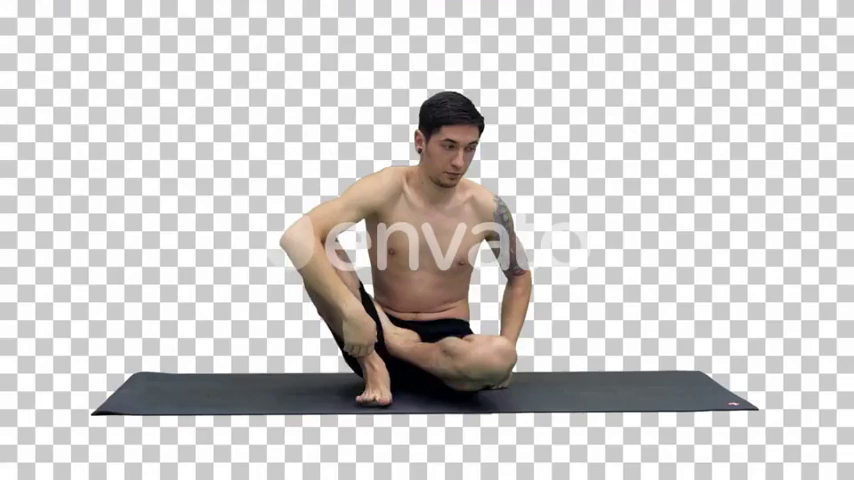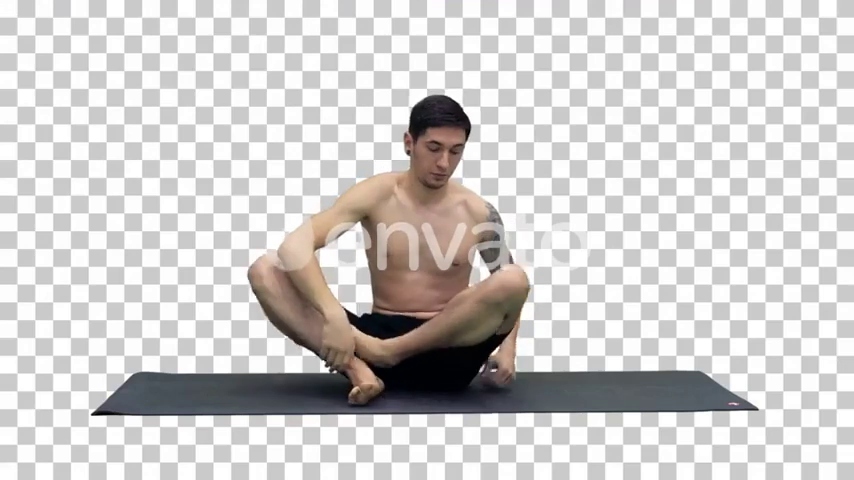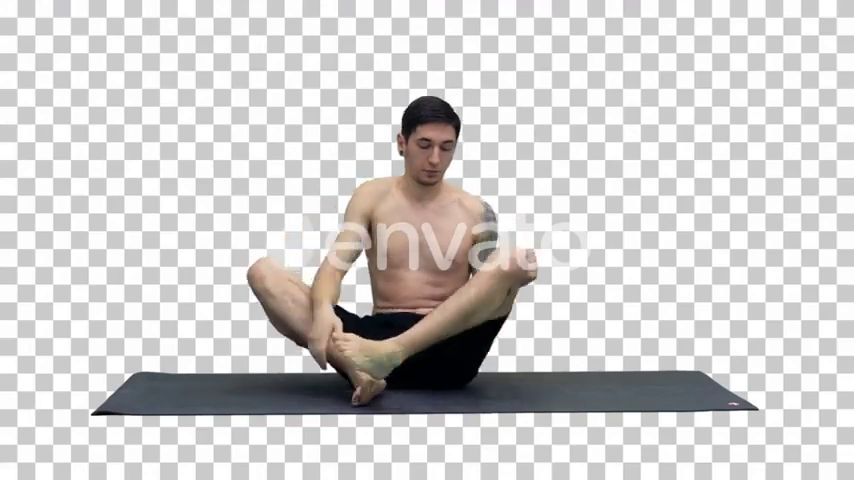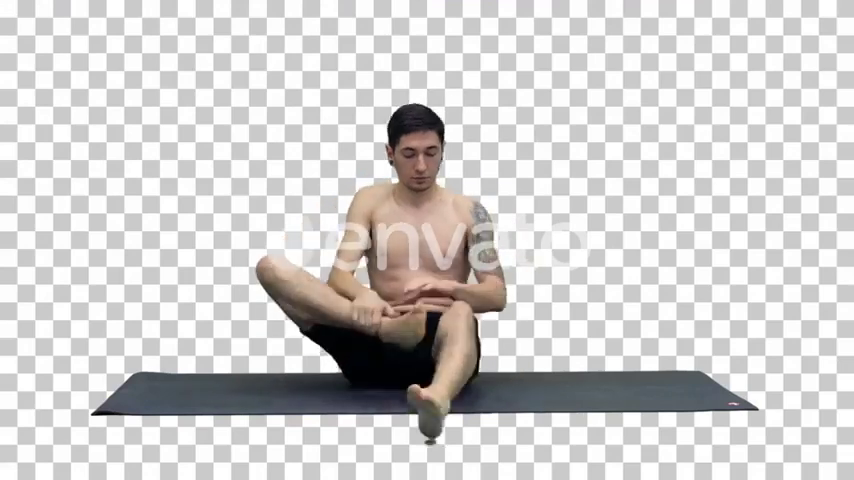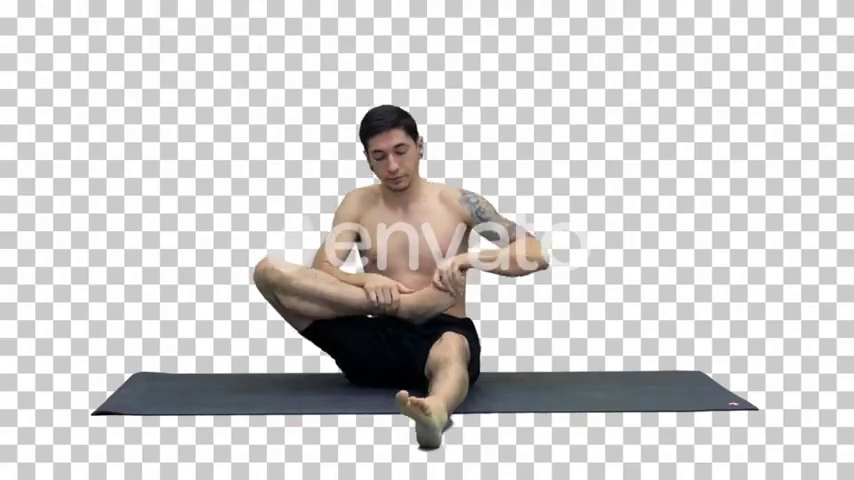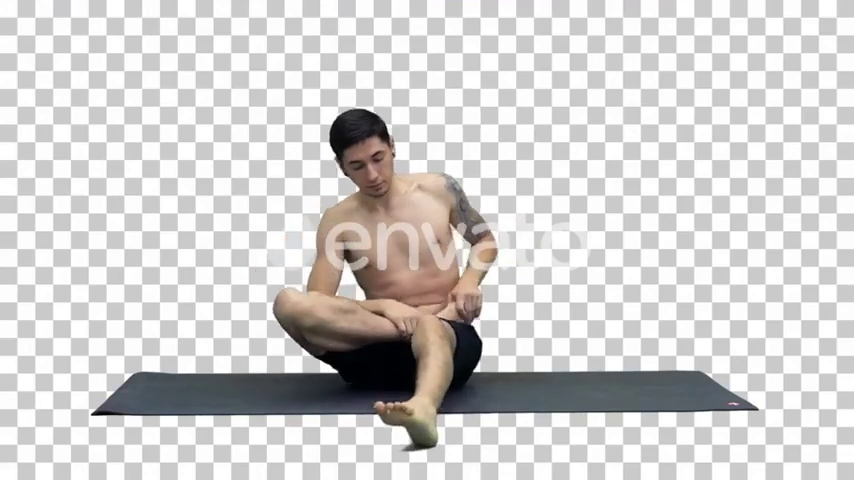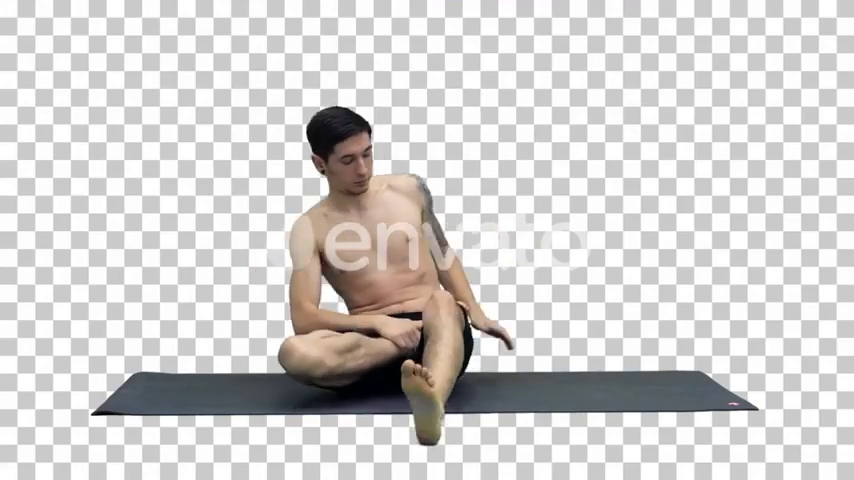
dt=0.3s
person 1, frame 1
left shoulder: (486, 207)
right shoulder: (385, 188)
left elbow: (520, 277)
right elbow: (296, 236)
left wrist: (506, 349)
right wrist: (353, 313)
left hip: (446, 342)
right hip: (380, 334)
left knee: (496, 357)
right knee: (308, 246)
left ankle: (398, 346)
right ankle: (374, 364)
person 1, frame 2
left shoulder: (478, 213)
right shoulder: (376, 193)
left elbow: (512, 286)
right elbow: (294, 247)
left wrist: (507, 348)
right wrist: (332, 314)
left hip: (445, 355)
right hip: (377, 337)
left knee: (515, 279)
right knee: (263, 270)
left ankle: (386, 348)
right ankle: (356, 366)
person 1, frame 3
left shoulder: (475, 211)
right shoulder: (373, 195)
left elbow: (491, 295)
right elbow: (333, 266)
left wrist: (515, 275)
right wrist: (321, 311)
left hip: (451, 349)
right hip: (383, 334)
left knee: (512, 259)
right knee: (262, 272)
left ankle: (386, 352)
right ankle: (358, 367)
person 1, frame 4
left shoulder: (468, 211)
right shoulder: (370, 200)
left elbow: (498, 297)
right elbow: (339, 275)
left wrist: (446, 287)
right wrist: (363, 295)
left hip: (443, 341)
right hip: (382, 340)
left knee: (459, 316)
right knee: (271, 267)
left ankle: (437, 397)
right ankle: (389, 330)
person 1, frame 5
left shoulder: (457, 201)
right shoulder: (357, 204)
left elbow: (536, 255)
right elbow: (319, 273)
left wrist: (471, 259)
right wrist: (367, 279)
left hip: (446, 335)
right hip: (381, 342)
left knee: (450, 351)
right knee: (268, 270)
right ankle: (414, 303)
person 1, frame 6
left shoulder: (439, 188)
right shoulder: (338, 220)
left elbow: (485, 240)
right elbow: (314, 304)
left wrist: (471, 279)
right wrist: (384, 306)
left hip: (448, 336)
right hip: (382, 352)
left knee: (432, 332)
right knee: (288, 304)
right ankle: (425, 321)
person 1, frame 7
left shoulder: (409, 189)
right shoulder: (309, 228)
left elbow: (444, 257)
right elbow: (304, 319)
left wrist: (476, 313)
right wrist: (379, 323)
left hip: (433, 325)
right hip: (374, 337)
left knee: (441, 301)
right knee: (294, 353)
left ankle: (432, 399)
right ankle: (420, 352)
